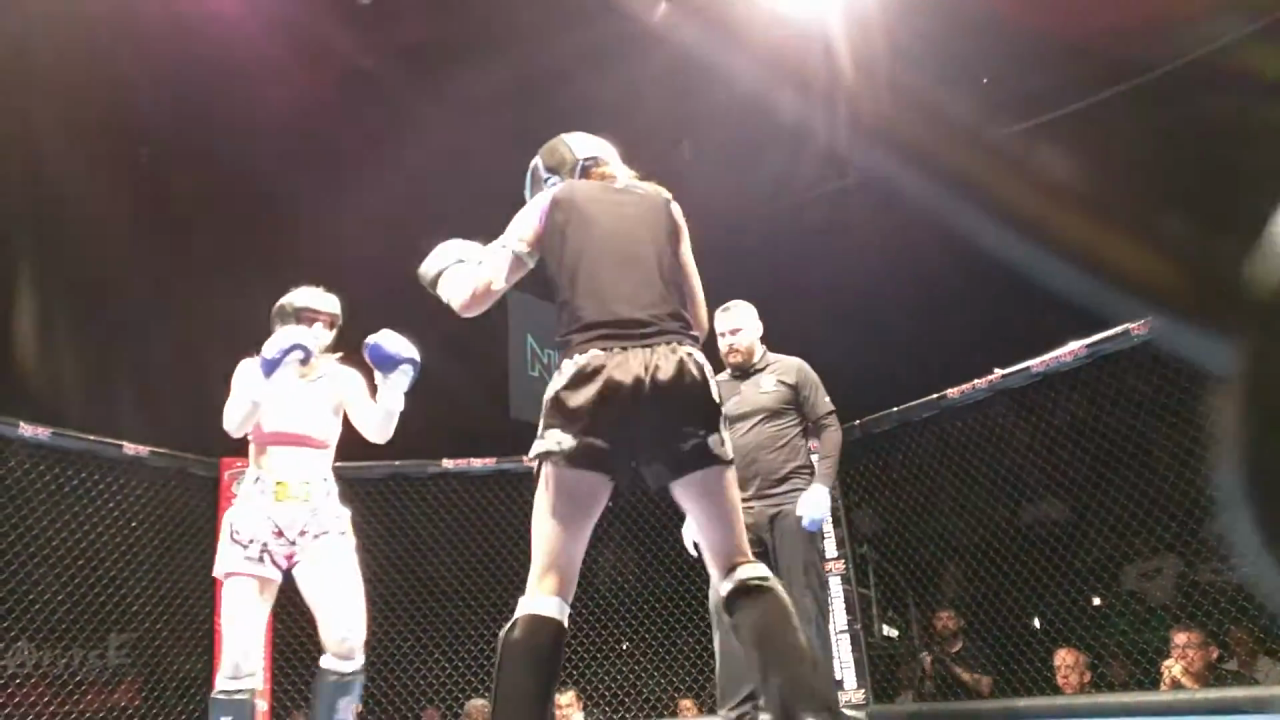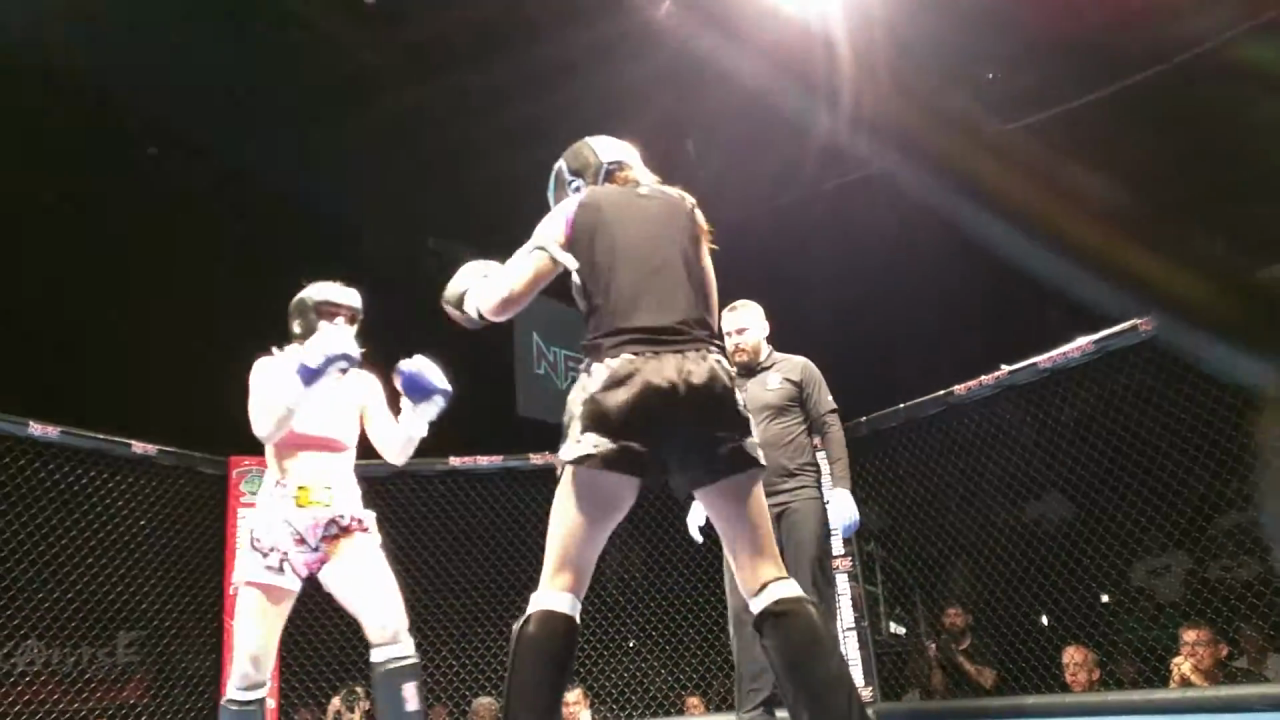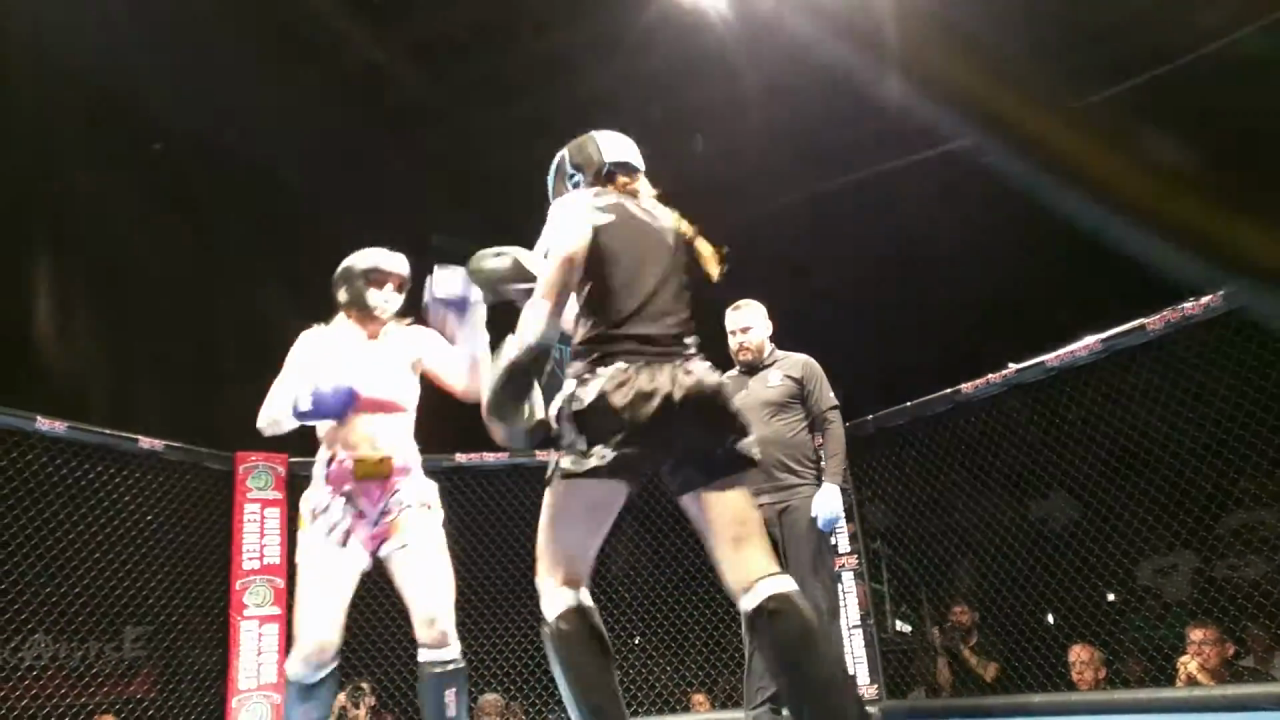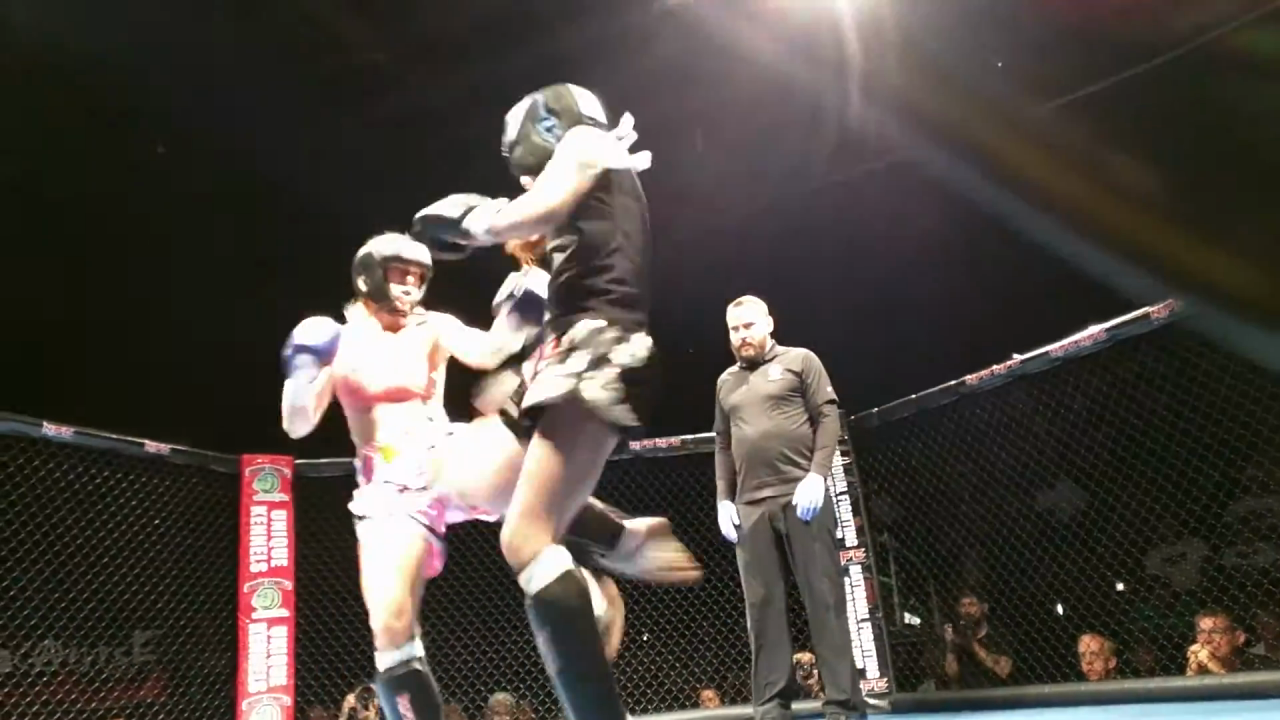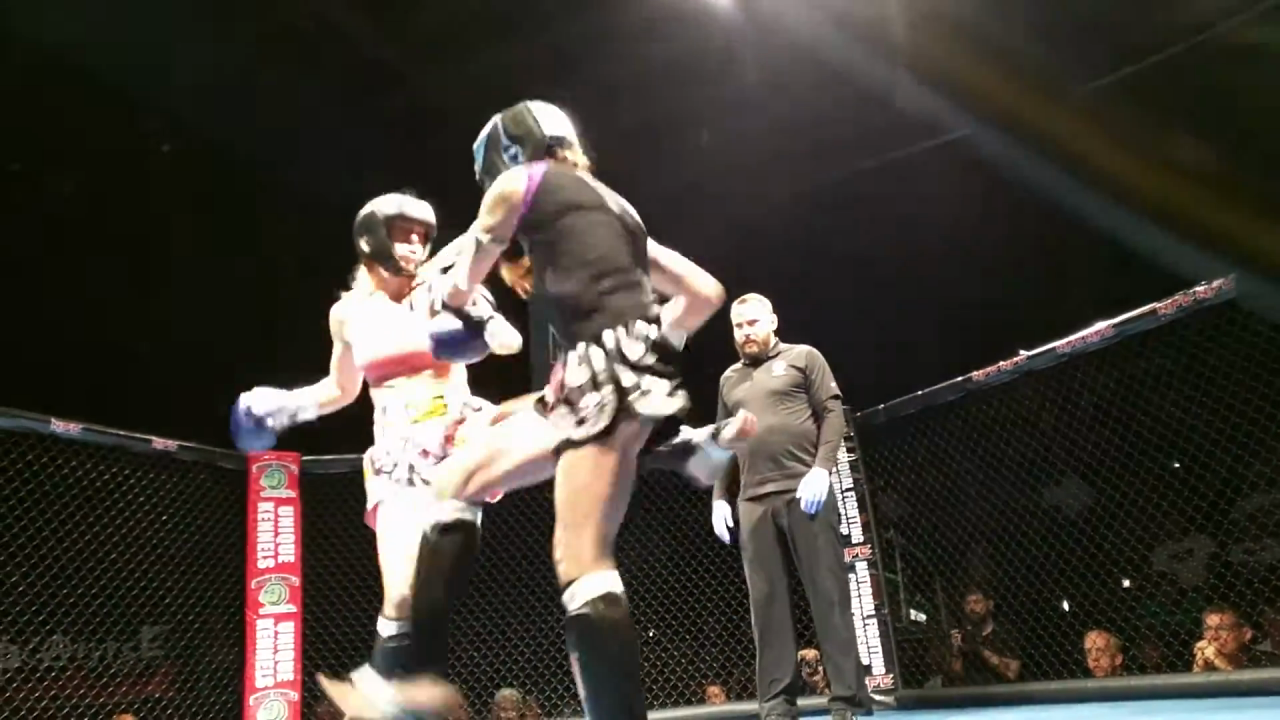
dt=0.2s
person 1, frame 1
left shoulder: (550, 203)
right shoulder: (659, 203)
left elbow: (471, 297)
left wrist: (445, 271)
left hip: (592, 384)
right hip: (678, 376)
left knee: (548, 586)
right knee: (736, 564)
person 1, frame 2
left shoulder: (576, 209)
right shoulder: (682, 207)
left elbow: (506, 297)
left wrist: (469, 294)
left hip: (619, 387)
right hip: (704, 384)
left knee: (560, 584)
right knee: (765, 579)
person 1, frame 3
left shoulder: (576, 206)
right shoulder: (671, 229)
left elbow: (555, 287)
left wrist: (516, 363)
left hip: (613, 397)
right hip: (692, 393)
left knee: (557, 581)
right knee: (759, 580)
person 1, frame 4
left shoulder: (586, 145)
right shoulder: (605, 183)
left elbow: (535, 217)
left wrist: (466, 222)
left hip: (593, 345)
right hip: (580, 351)
left knee: (526, 540)
person 1, frame 5
left shoulder: (520, 185)
right shoulder: (615, 206)
left elbow: (456, 290)
right elbow: (704, 294)
left hip: (603, 366)
right hip: (632, 357)
left knee: (579, 566)
person 2, frame 1
left shoulder: (341, 379)
right shoulder: (252, 370)
left elbow: (378, 431)
right elbow: (234, 424)
left wrist: (393, 382)
right wrist: (268, 371)
left hip: (320, 516)
right hip: (258, 515)
left knee: (346, 641)
right knee: (240, 659)
person 2, frame 2
left shoulder: (363, 383)
right shoulder: (271, 369)
left elbow: (396, 450)
right elbow: (265, 428)
left wrist: (421, 410)
right wrist: (305, 375)
left hip: (344, 520)
right hip: (280, 519)
left knee: (390, 629)
right knee: (251, 670)
person 2, frame 3
left shoulder: (412, 341)
right shoulder: (316, 343)
left elbow: (474, 385)
right elbow: (267, 422)
left wrist: (467, 323)
right wrist: (303, 407)
left hip: (404, 493)
right hip: (340, 496)
left knee: (436, 633)
right knee: (314, 649)
person 2, frame 4
left shoulder: (431, 328)
right shoulder: (337, 343)
left elbow: (487, 351)
right elbow: (297, 425)
right wrist: (302, 370)
left hip: (441, 462)
right hip: (386, 493)
right knee: (391, 630)
person 2, frame 5
right shoulder: (348, 313)
left elbow: (510, 341)
right elbow: (343, 388)
left wrist: (480, 330)
right wrist: (283, 408)
left hip: (462, 431)
right hip: (400, 456)
right knee: (404, 599)
person 3, frame 1
left shoulder: (792, 371)
right shoulder: (715, 388)
left elbow: (827, 428)
left wrist: (820, 486)
left hip: (791, 505)
right hip: (736, 512)
left knee: (804, 607)
right knee: (725, 606)
person 3, frame 2
left shoulder: (797, 369)
left elbow: (830, 428)
left wrist: (841, 489)
right wrist: (699, 499)
left hip: (799, 502)
left knee: (812, 605)
right knee: (744, 611)
person 3, frame 3
left shoulder: (799, 366)
right shoulder: (726, 385)
left elbow: (831, 425)
left wrist: (831, 484)
left hip: (801, 500)
left knee: (817, 602)
person 3, frame 4
left shoulder: (800, 362)
right shoulder: (726, 382)
left elbow: (828, 418)
right elbow: (723, 446)
left wrist: (817, 476)
right wrist: (724, 499)
left hip: (801, 495)
right hip: (751, 505)
left knee: (823, 596)
right knee: (762, 605)
person 3, frame 5
left shoulder: (803, 358)
right shoulder: (729, 380)
left elbow: (832, 414)
left wrist: (820, 469)
right wrist: (720, 497)
left hip: (805, 491)
right hip: (753, 502)
left knee: (828, 593)
right knee: (766, 603)
